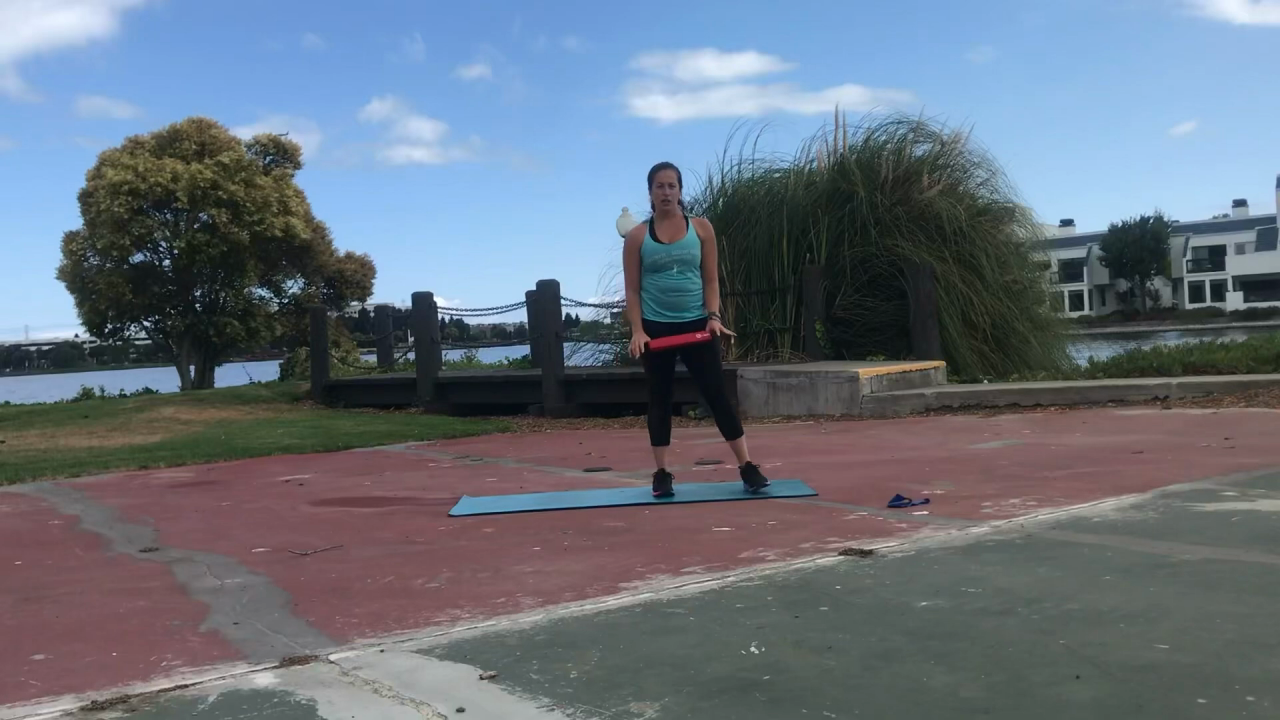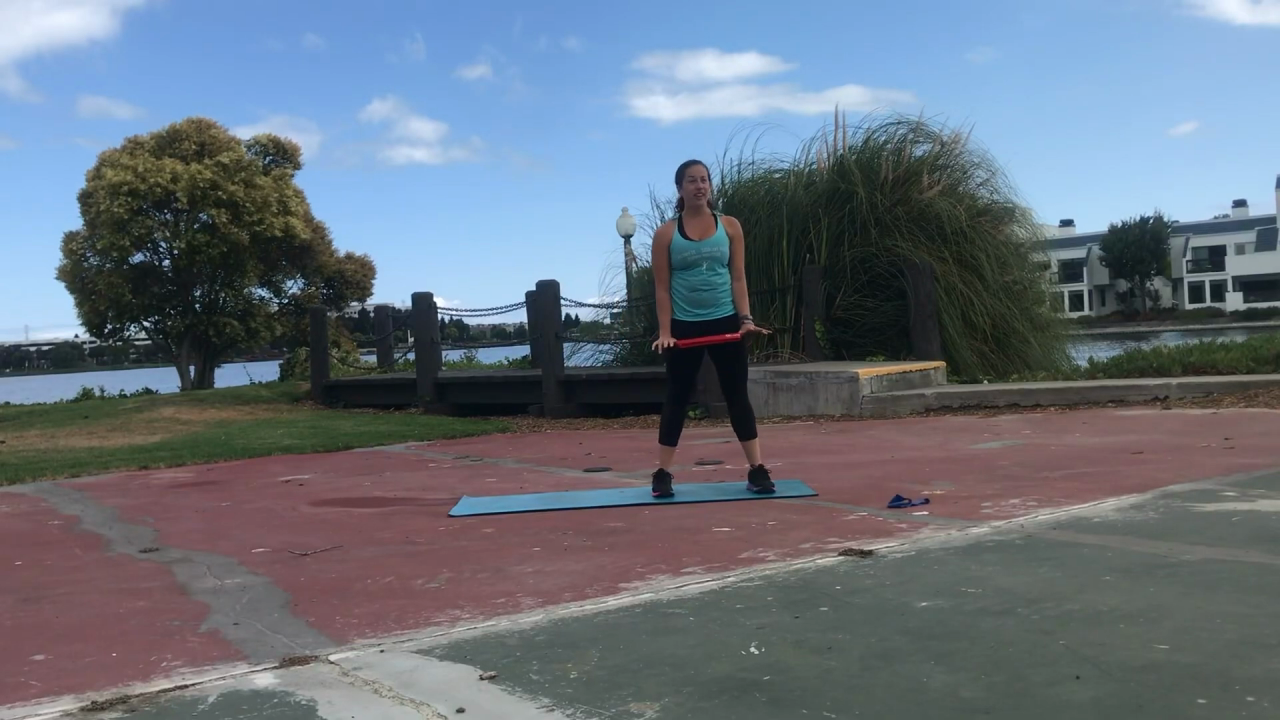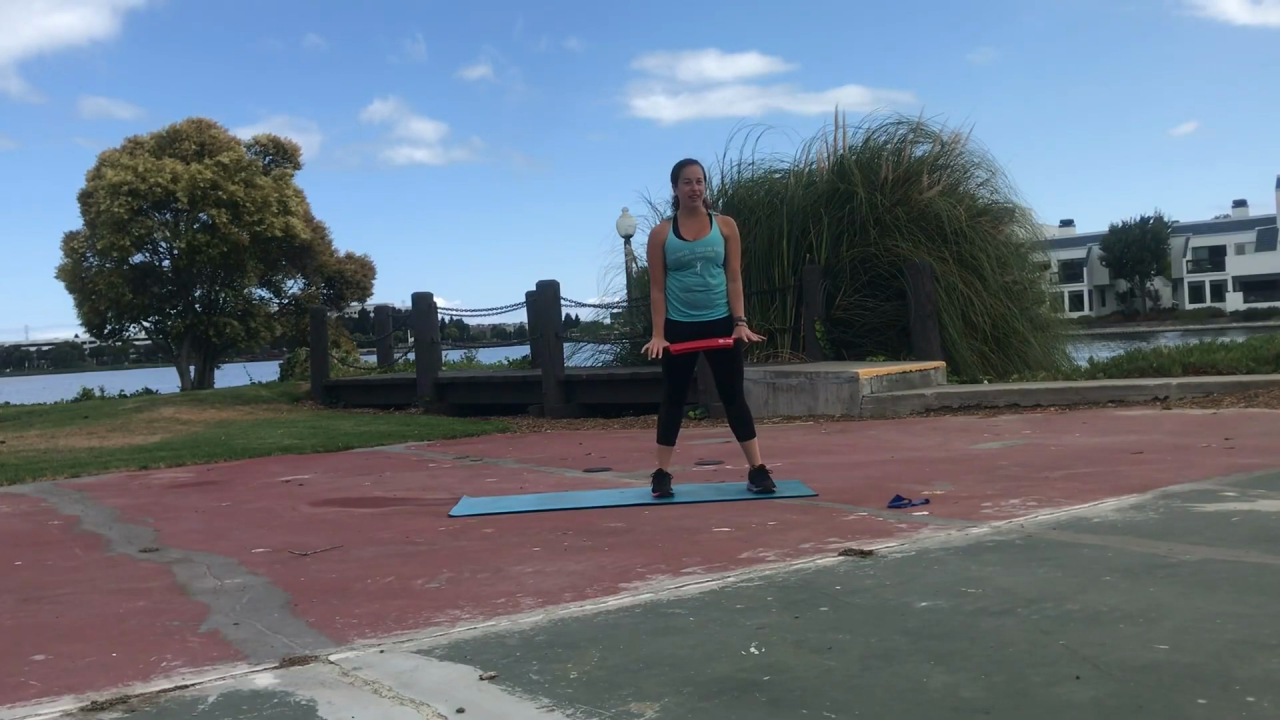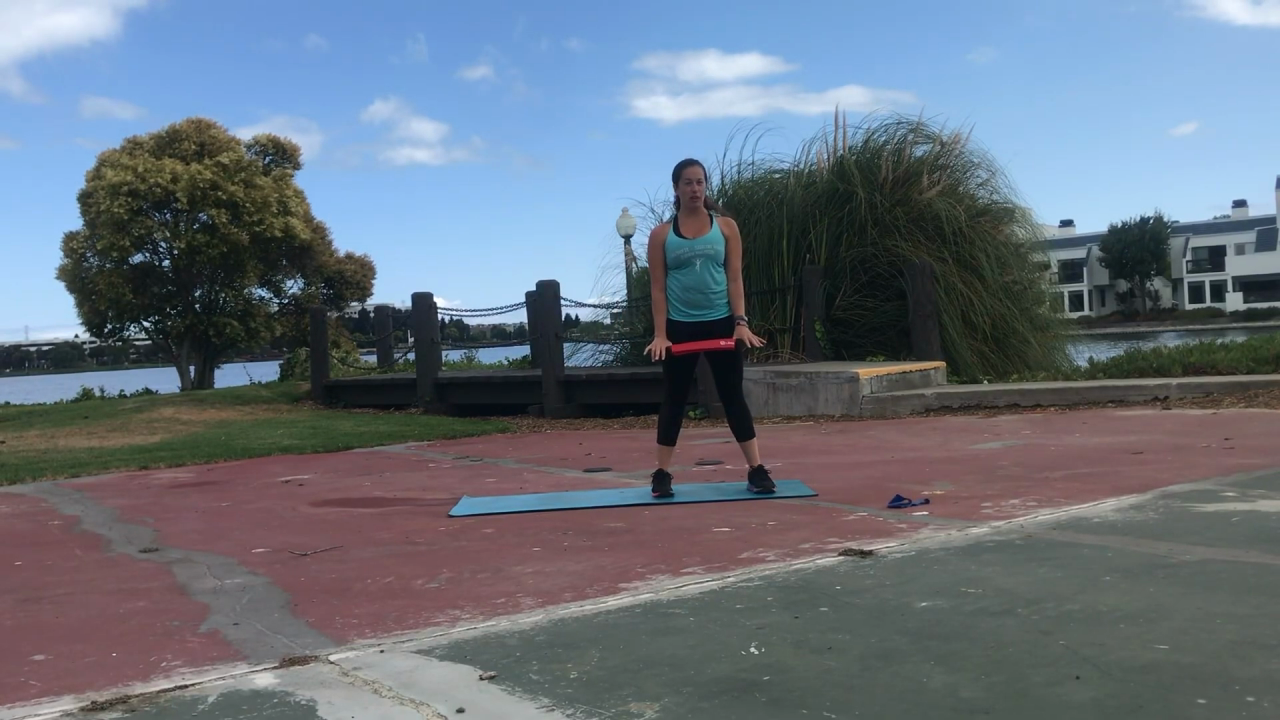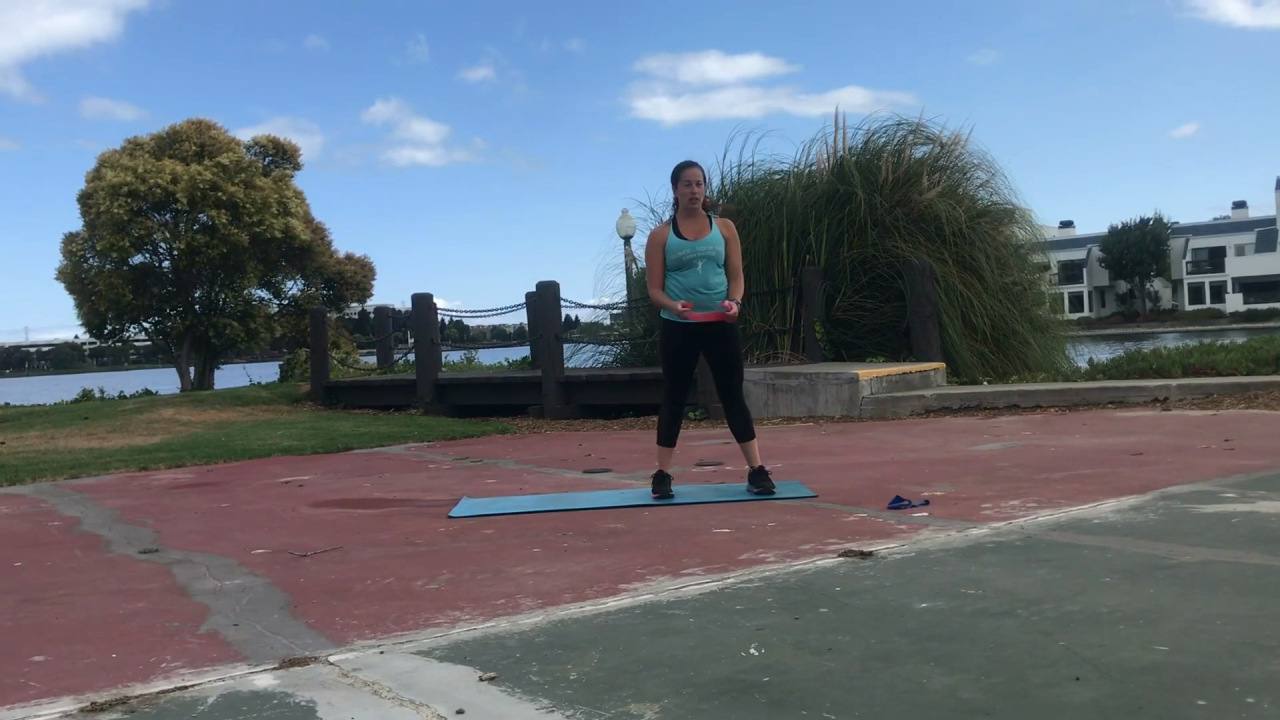
dt=1s
person 1, frame 1
left shoulder: (701, 228)
right shoulder: (638, 236)
left elbow: (711, 279)
right elbow: (632, 289)
left wrist: (713, 316)
right wrist: (637, 330)
left hip: (695, 324)
right hip: (656, 327)
left knee: (717, 394)
right knee: (660, 398)
left ankle: (748, 467)
right ankle: (662, 473)
person 1, frame 2
left shoulder: (729, 226)
right shoulder: (666, 233)
left elbow: (738, 278)
right elbow: (662, 288)
left wrist: (746, 318)
right wrist: (665, 331)
left hip: (725, 322)
right hip: (685, 326)
left knee: (737, 394)
right knee: (677, 398)
left ankle: (757, 470)
right ankle: (662, 473)
person 1, frame 3
left shoulder: (725, 226)
right shoulder: (661, 233)
left elbow: (734, 279)
right elbow: (657, 288)
left wrist: (740, 322)
right wrist: (658, 333)
left hip: (720, 322)
right hip: (679, 326)
left knee: (733, 395)
right knee: (674, 398)
left ankle: (758, 470)
right ankle: (661, 473)
person 1, frame 4
left shoulder: (726, 227)
right shoulder: (662, 234)
left elbow: (735, 279)
right elbow: (658, 288)
left wrist: (741, 322)
right wrist: (660, 334)
left hip: (721, 323)
right hip: (679, 326)
left knee: (733, 396)
right knee: (674, 398)
left ankle: (757, 470)
right ankle: (662, 474)
person 1, frame 5
left shoulder: (724, 228)
right shoulder: (660, 235)
left elbow: (737, 278)
right elbow: (654, 289)
left wrist: (734, 301)
right wrist: (671, 305)
left hip: (721, 325)
right hip: (677, 328)
left knee: (733, 396)
right knee: (674, 399)
left ankle: (757, 471)
right ankle: (662, 475)
